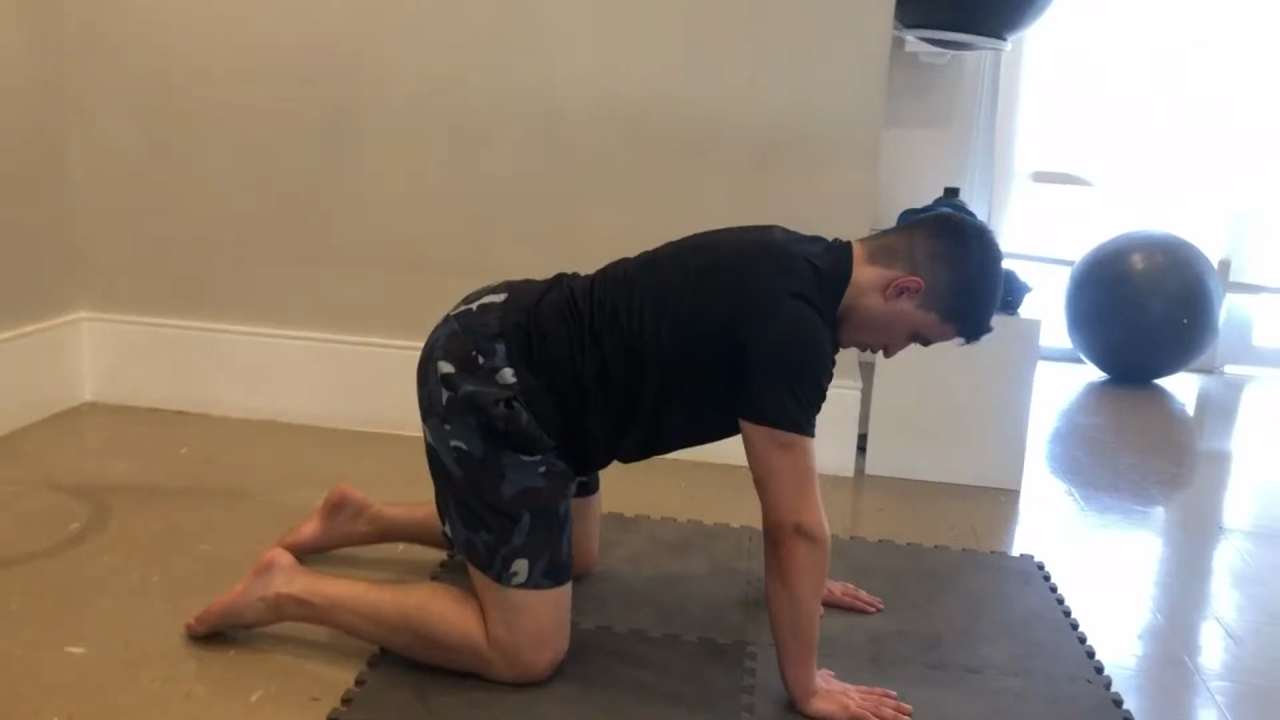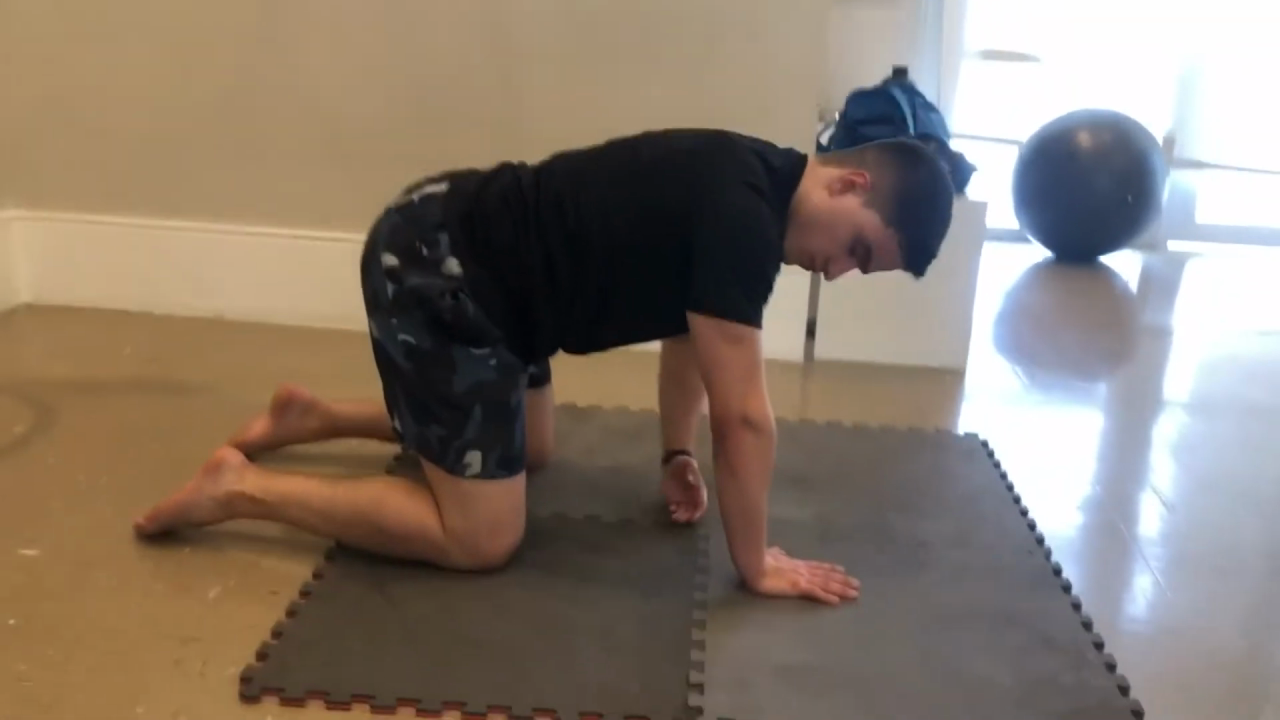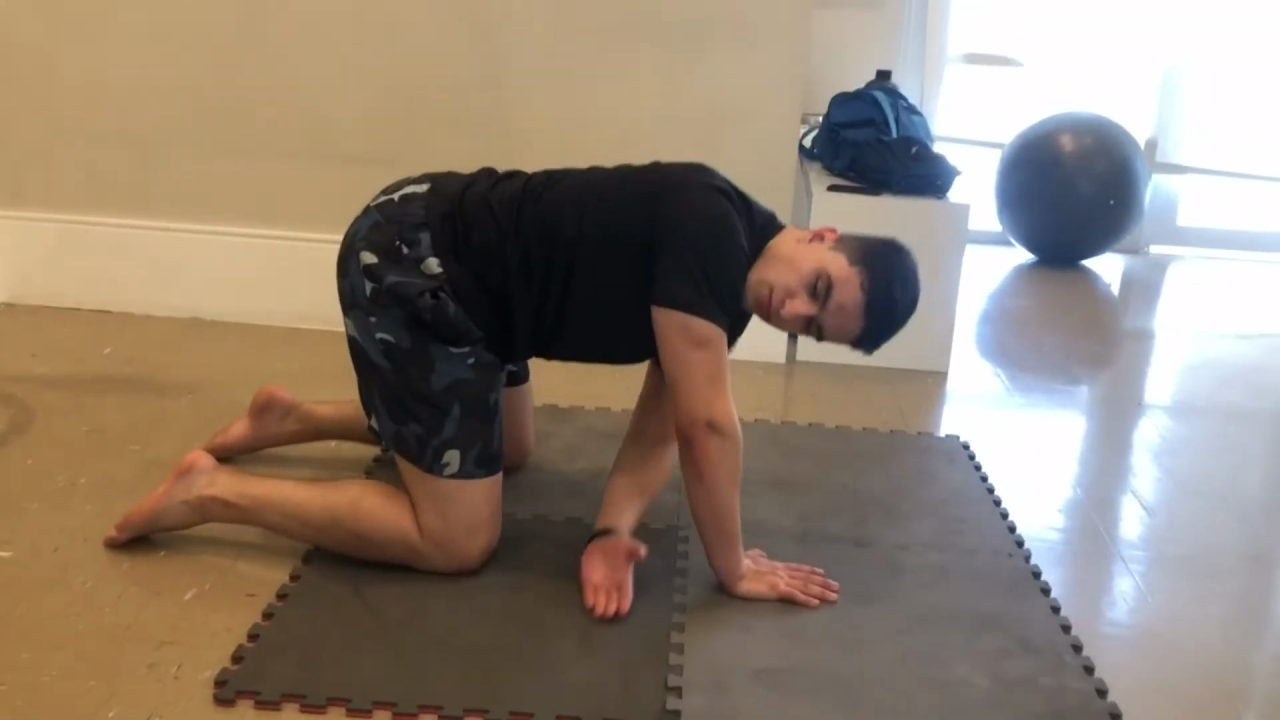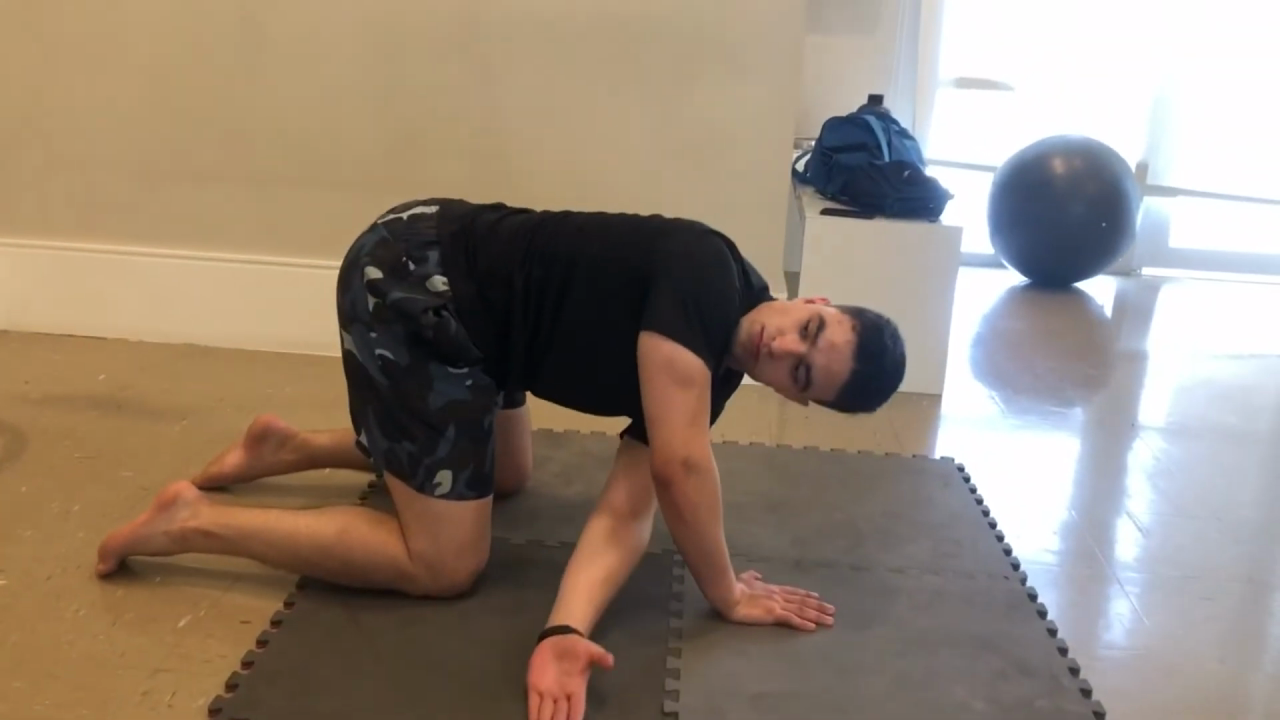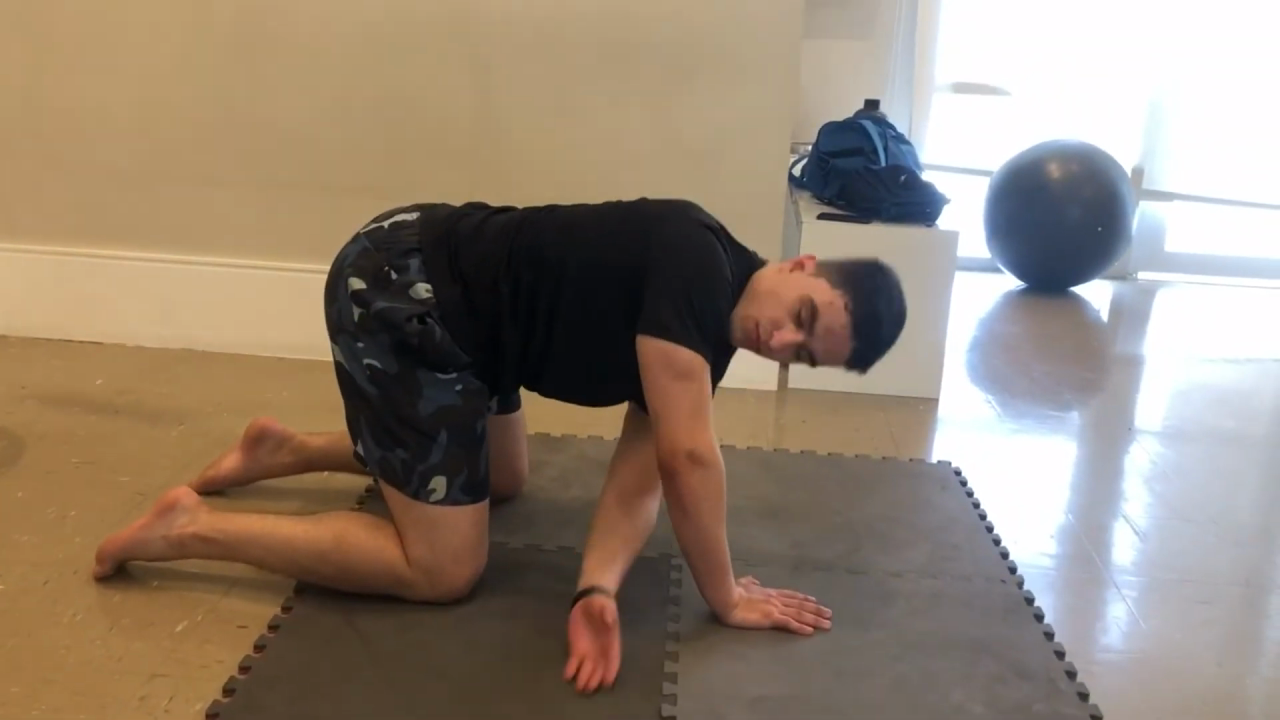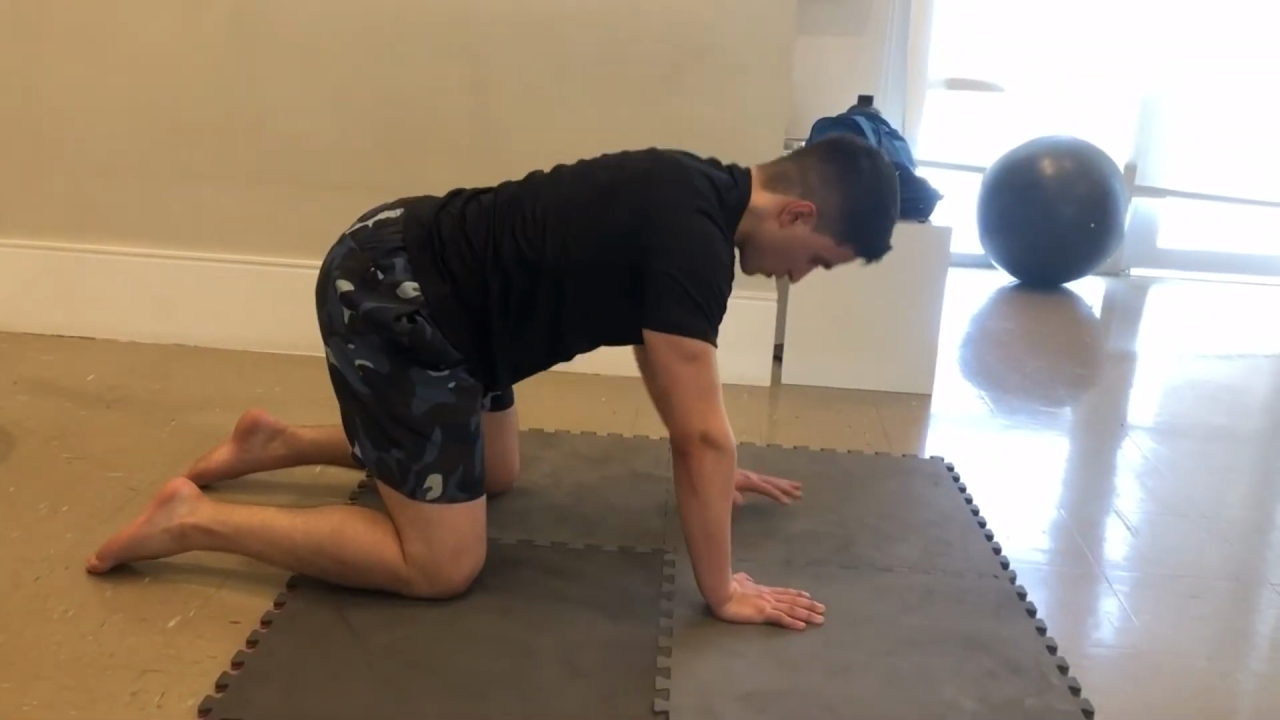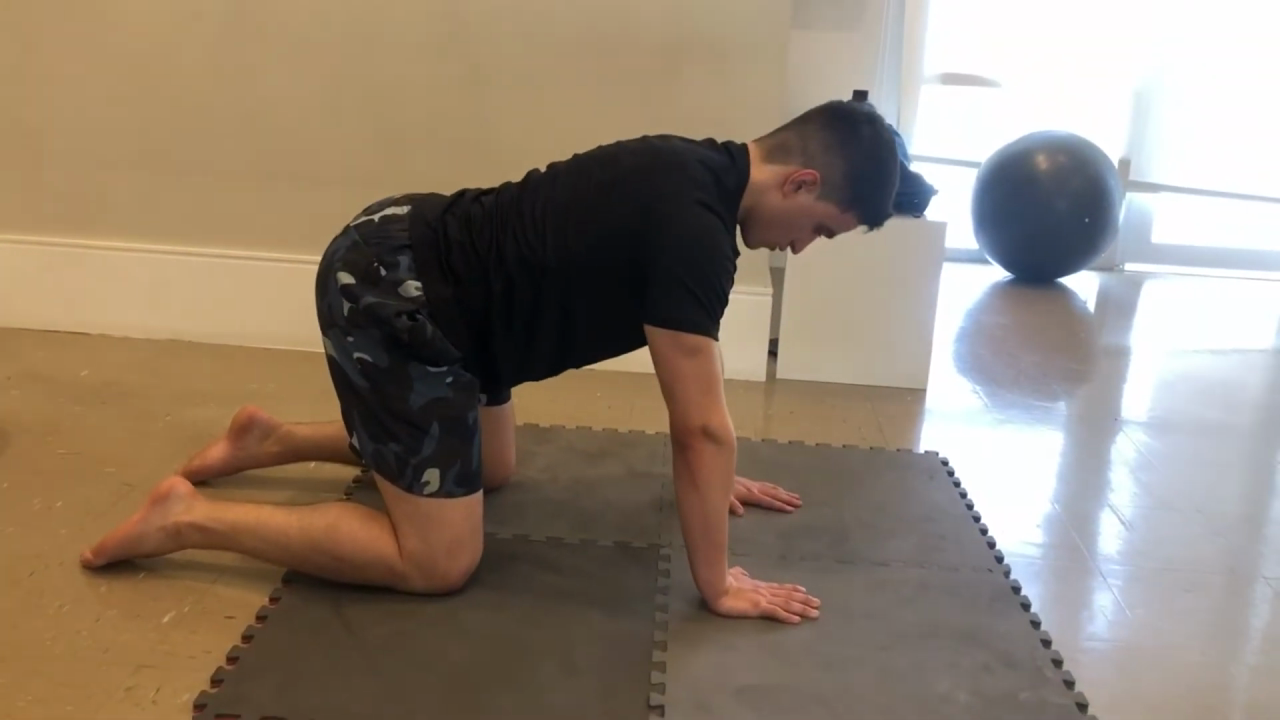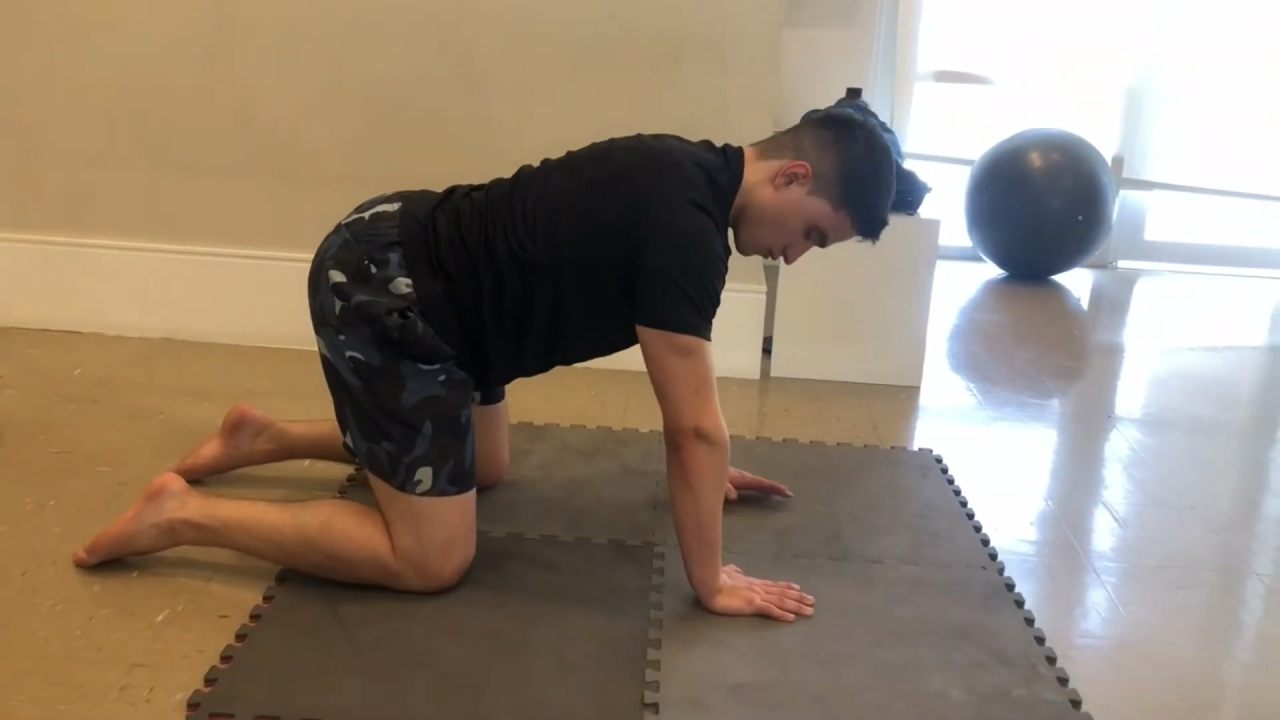
dt=0.5s
person 1, frame 1
left shoulder: (798, 275)
right shoulder: (793, 319)
right elbow: (796, 526)
left wrist: (804, 577)
left hip: (511, 355)
right hip: (487, 382)
left knee: (572, 560)
right knee: (526, 650)
left ankle: (364, 518)
right ankle: (288, 590)
person 1, frame 2
left shoulder: (747, 182)
right shoulder: (741, 213)
left elbow: (686, 323)
right elbow: (743, 416)
left wrist: (674, 453)
right wrist: (757, 563)
left hip: (458, 250)
right hip: (433, 273)
left knee: (527, 451)
right knee: (483, 538)
left ankle: (315, 414)
right ankle: (242, 488)
person 1, frame 3
left shoulder: (727, 298)
right shoulder: (709, 226)
left elbow: (661, 431)
right elbow: (706, 424)
left wrist: (611, 533)
right wrist: (733, 569)
left hip: (444, 270)
right hip: (407, 265)
left knee: (507, 450)
right knee: (458, 539)
left ankle: (293, 416)
right ankle: (214, 490)
person 1, frame 4
left shoulder: (711, 366)
right shoulder: (707, 275)
left elbow: (626, 510)
right elbow: (680, 465)
left wrist: (564, 631)
right wrist: (727, 594)
left hip: (443, 292)
right hip: (410, 281)
left knee: (505, 476)
right knee: (446, 563)
left ankle: (288, 445)
right ankle: (197, 521)
person 1, frame 5
left shoulder: (710, 326)
right shoulder: (695, 265)
left elbow: (640, 476)
right elbow: (687, 457)
left wrist: (595, 595)
right wrist: (725, 596)
left hip: (429, 291)
right hip: (396, 292)
left knee: (498, 479)
right knee: (446, 566)
left ankle: (286, 448)
right ankle: (192, 528)
person 1, frame 6
left shoulder: (697, 199)
right shoulder: (693, 236)
left elbow: (653, 346)
right elbow: (702, 433)
left wrist: (715, 477)
right wrist: (720, 589)
left hip: (410, 272)
right hip: (389, 300)
left knee: (492, 475)
right knee: (442, 566)
left ankle: (277, 442)
right ankle: (193, 520)
person 1, frame 7
left shoulder: (694, 178)
right shoulder: (694, 226)
right elbow: (702, 428)
left wrist: (713, 474)
right wrist: (717, 585)
left hip: (409, 260)
right hip: (390, 296)
left knee: (489, 470)
right knee: (440, 561)
left ankle: (274, 437)
right ankle: (191, 517)
person 1, frame 8
left shoulder: (688, 180)
right shoulder: (684, 225)
right elbow: (693, 426)
left wrist: (706, 469)
right wrist: (711, 581)
left hip: (403, 261)
right hip: (381, 293)
left knee: (483, 469)
right knee: (432, 558)
left ankle: (265, 435)
right ankle: (184, 514)
